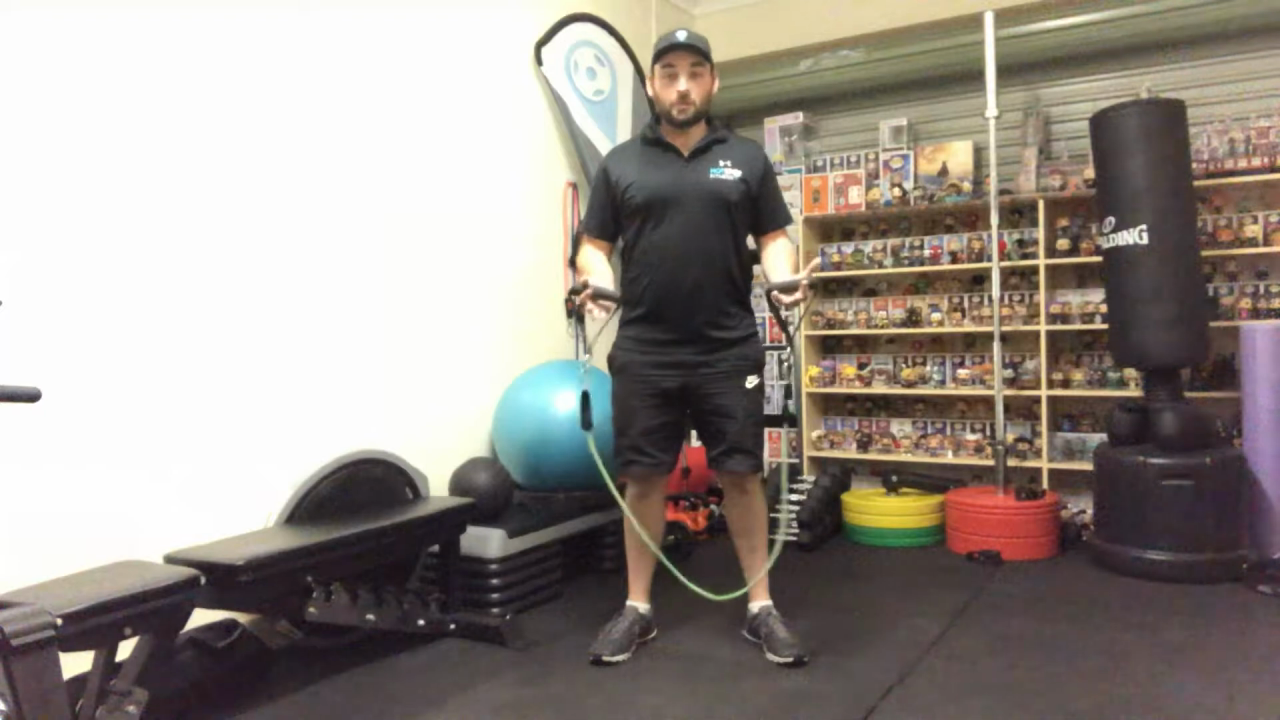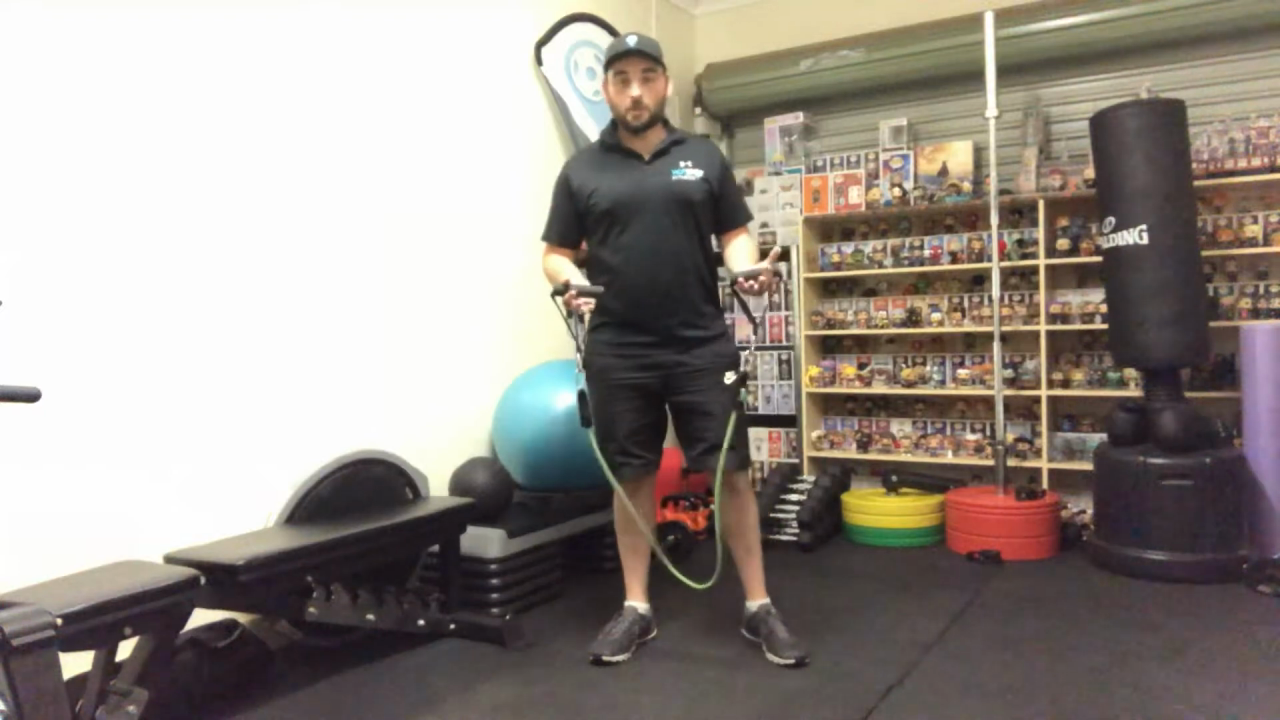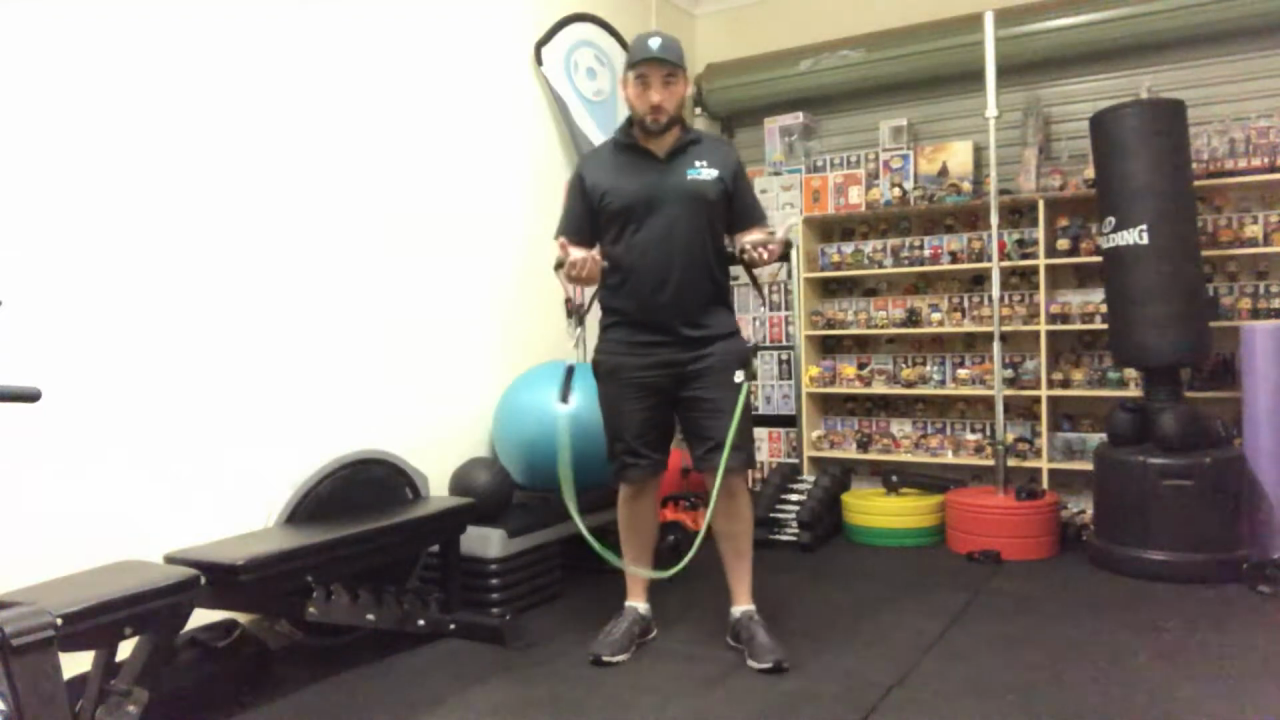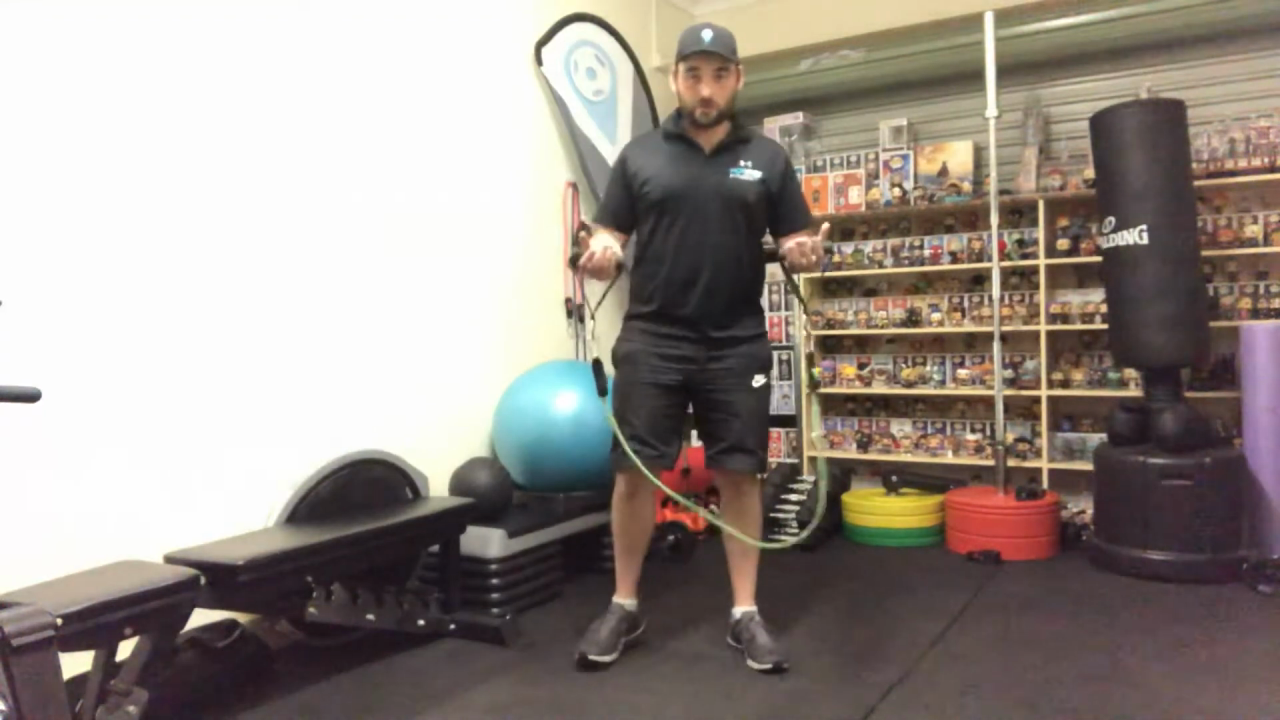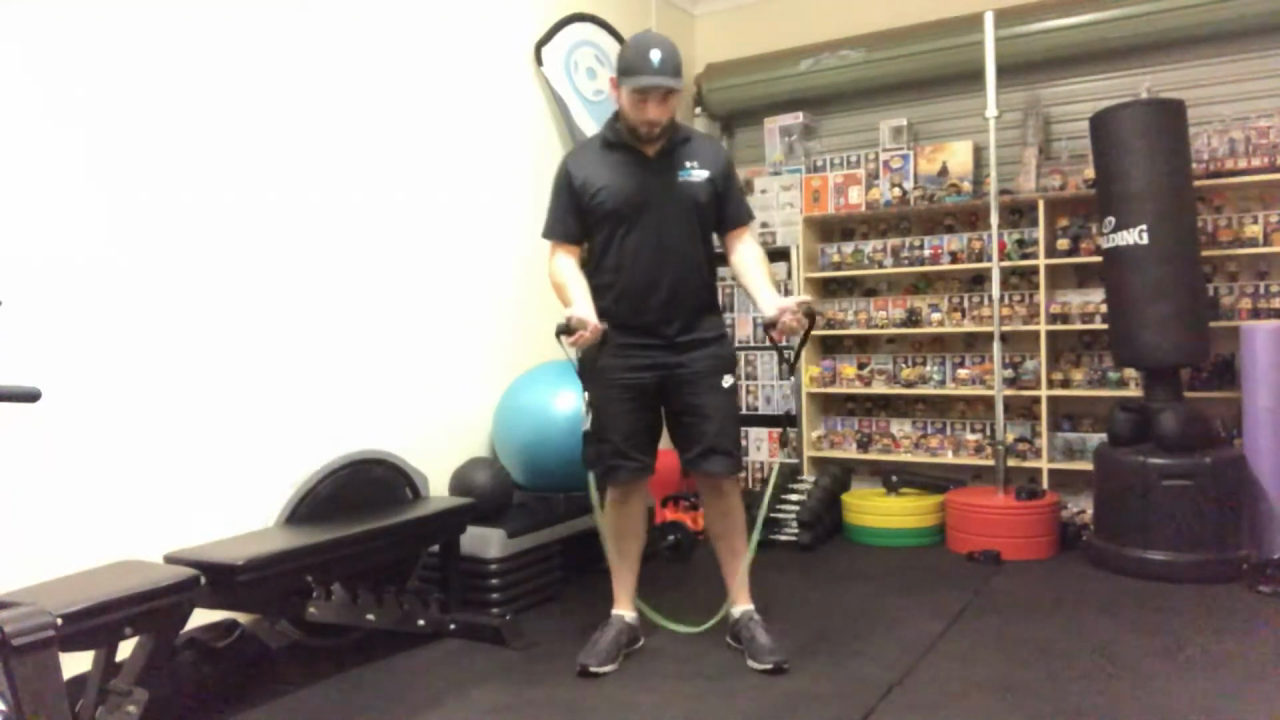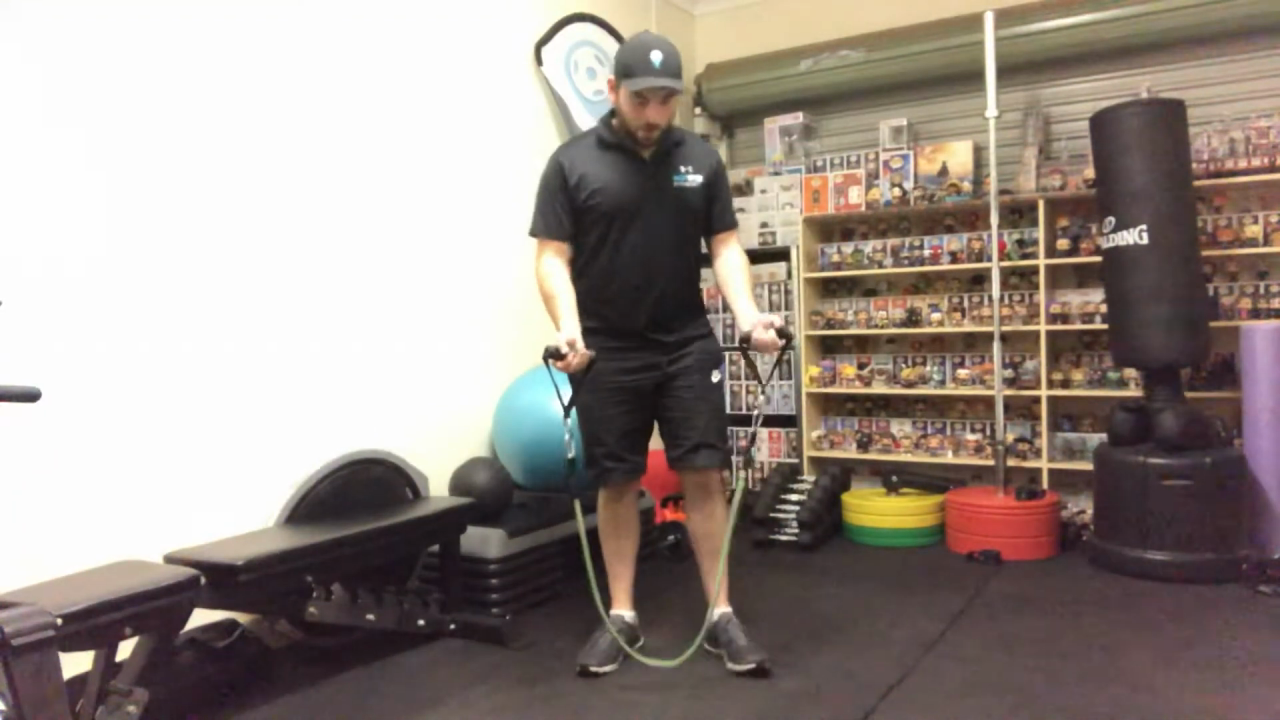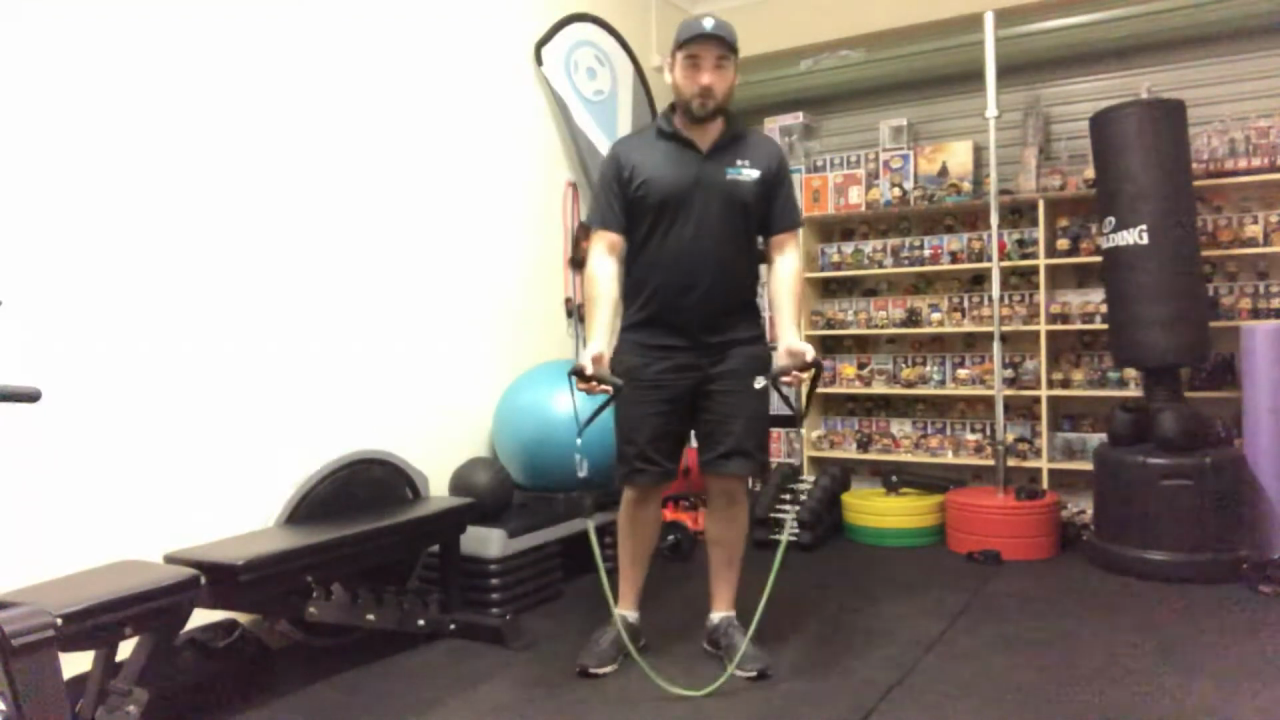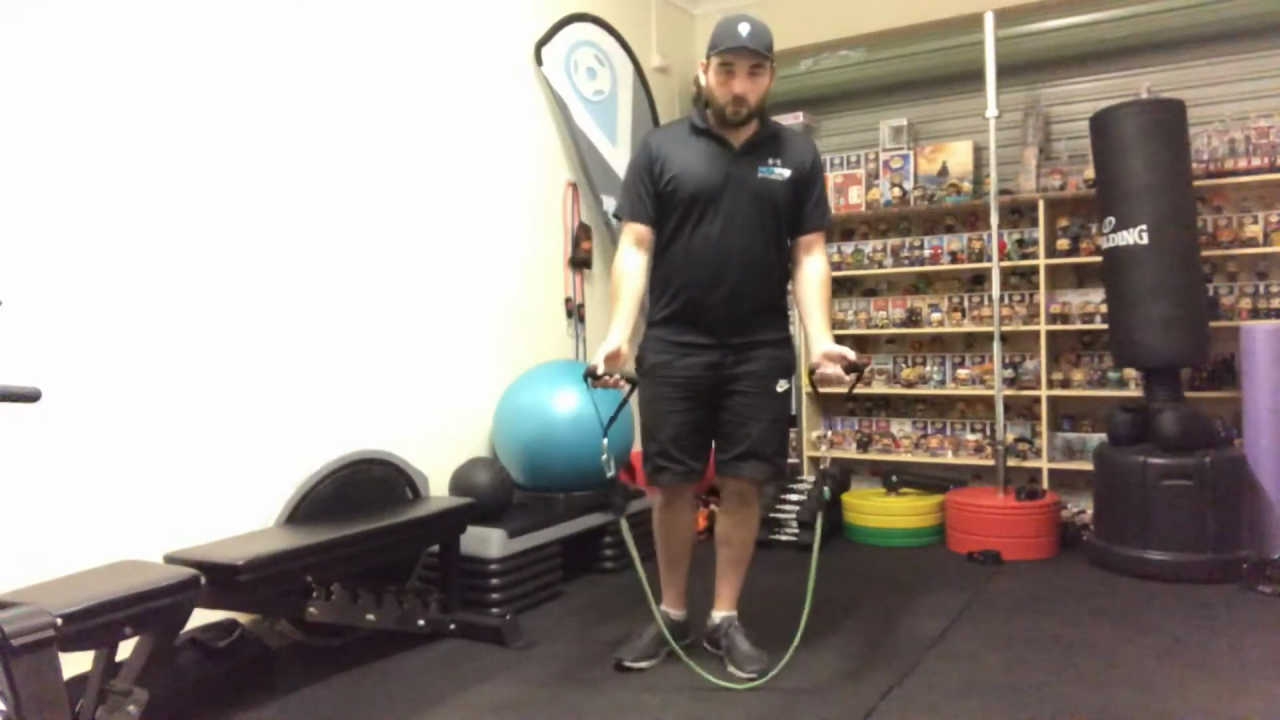
dt=0.5s
person 1, frame 1
left shoulder: (746, 159)
right shoulder: (621, 163)
left elbow: (773, 236)
right elbow: (594, 244)
left wrist: (784, 278)
right wrist: (595, 281)
left hip: (728, 349)
right hip: (644, 350)
left knee: (742, 473)
right knee: (643, 476)
left ankle: (760, 608)
right ankle: (638, 608)
person 1, frame 2
left shoulder: (704, 158)
right shoulder: (581, 170)
left elbow: (735, 235)
right elbow: (557, 255)
left wrist: (748, 269)
right wrist: (567, 286)
left hip: (702, 343)
right hip: (618, 352)
left knee: (729, 471)
right knee: (632, 476)
left ankle: (759, 607)
right ankle: (637, 608)
person 1, frame 3
left shoulder: (720, 158)
right shoulder: (595, 168)
left elbow: (750, 234)
right elbow: (573, 259)
left wrist: (762, 249)
right wrist: (577, 268)
left hip: (712, 343)
right hip: (629, 349)
left knee: (728, 473)
right knee: (636, 477)
left ankle: (743, 613)
right ankle: (637, 609)
person 1, frame 4
left shoulder: (767, 158)
right shoulder: (640, 155)
left elbow: (793, 237)
right elbow: (610, 233)
left wrist: (803, 254)
right wrist: (601, 256)
left hip: (737, 343)
right hip: (652, 339)
left knee: (739, 474)
right knee: (636, 471)
left ankle: (745, 614)
right ankle: (624, 606)
person 1, frame 5
left shoulder: (708, 156)
right shoulder: (583, 165)
left elbow: (738, 238)
right elbow: (564, 253)
left wrist: (769, 301)
right wrist: (580, 309)
left hip: (700, 345)
right hip: (618, 352)
left knee: (718, 476)
right knee: (623, 481)
left ankle: (742, 612)
right ankle: (623, 616)
person 1, frame 6
left shoulder: (700, 158)
right shoulder: (572, 162)
left elbow: (724, 246)
right elbow: (552, 256)
left wrist: (747, 314)
right wrist: (568, 327)
left hip: (688, 346)
right hip: (608, 353)
left knee: (703, 476)
right knee: (617, 482)
left ankle: (720, 616)
right ankle: (621, 617)
person 1, frame 7
left shoulder: (763, 156)
right shoulder: (631, 156)
left elbow: (783, 251)
right elbow: (605, 253)
left wrist: (788, 334)
right wrist: (598, 339)
left hip: (735, 350)
right hip: (651, 351)
left knee: (729, 483)
right knee: (643, 484)
left ankle: (723, 620)
right ankle: (626, 617)
person 1, frame 8
left shoulder: (796, 155)
right shoulder: (661, 149)
left elbow: (809, 255)
right elbow: (635, 247)
left wrist: (820, 340)
right wrist: (619, 333)
left hip: (760, 350)
right hip: (675, 347)
left knee: (742, 484)
right knee: (671, 483)
left ankle: (725, 620)
right ankle: (671, 614)
